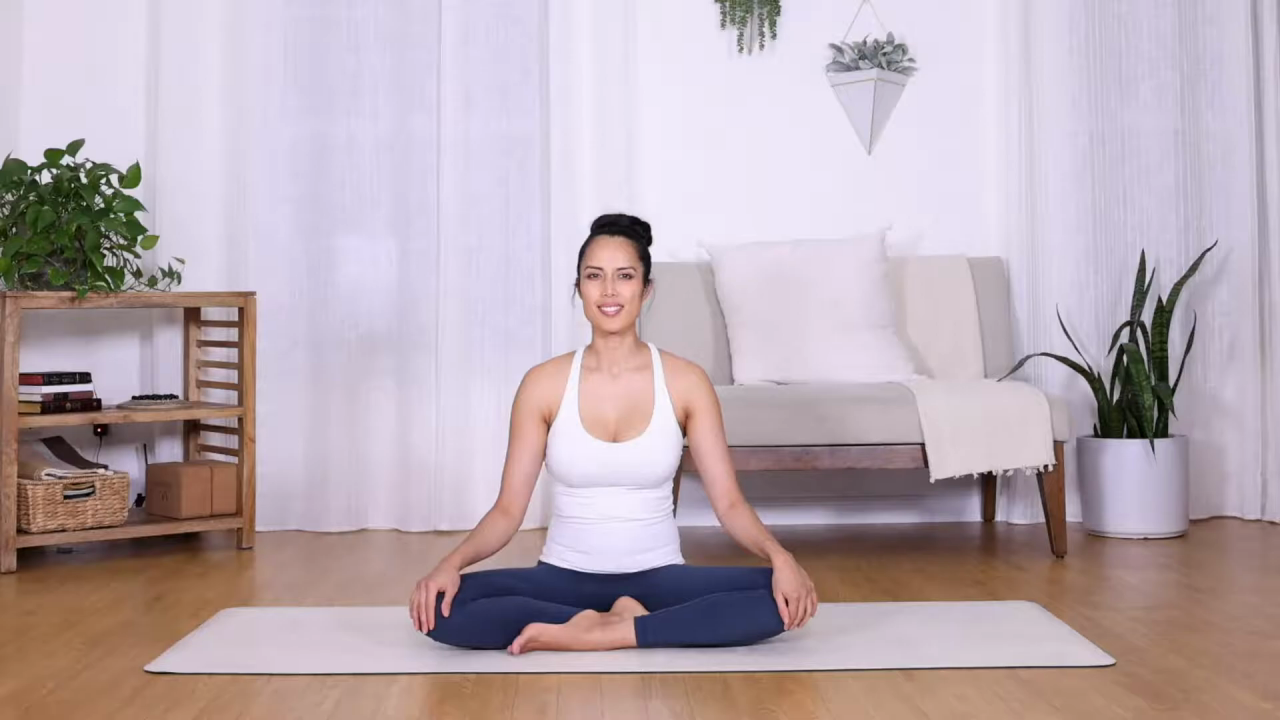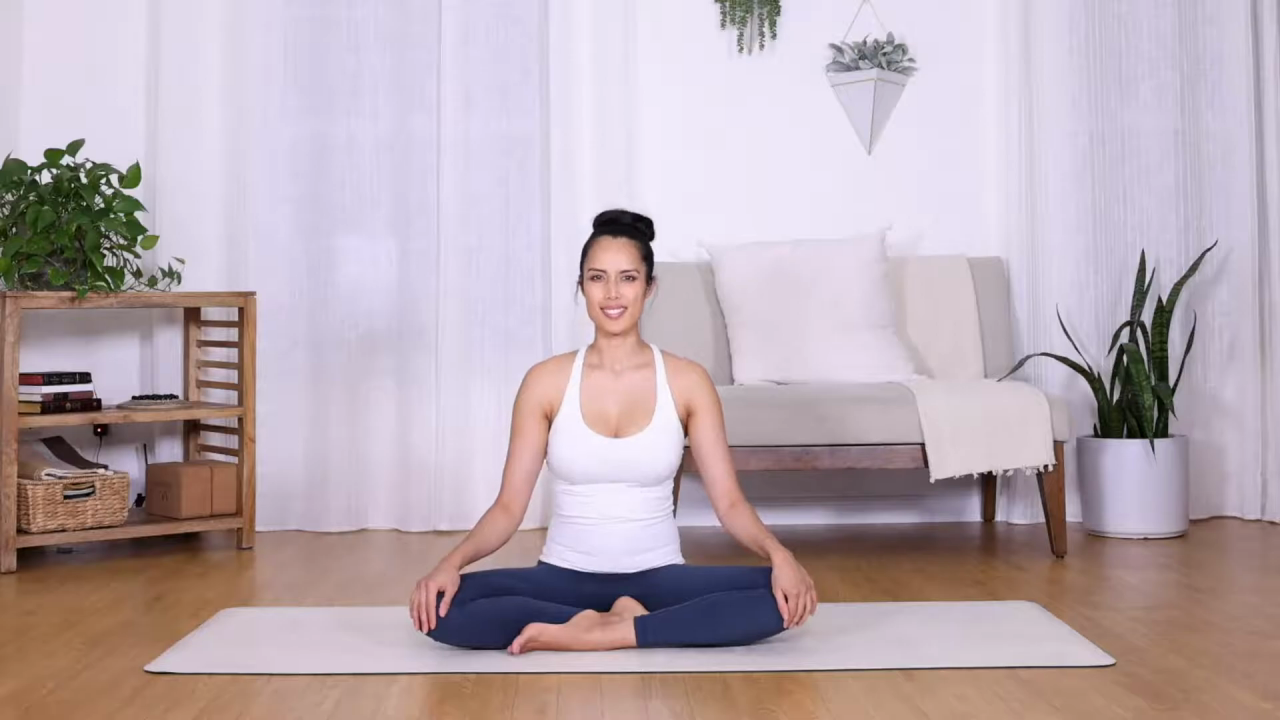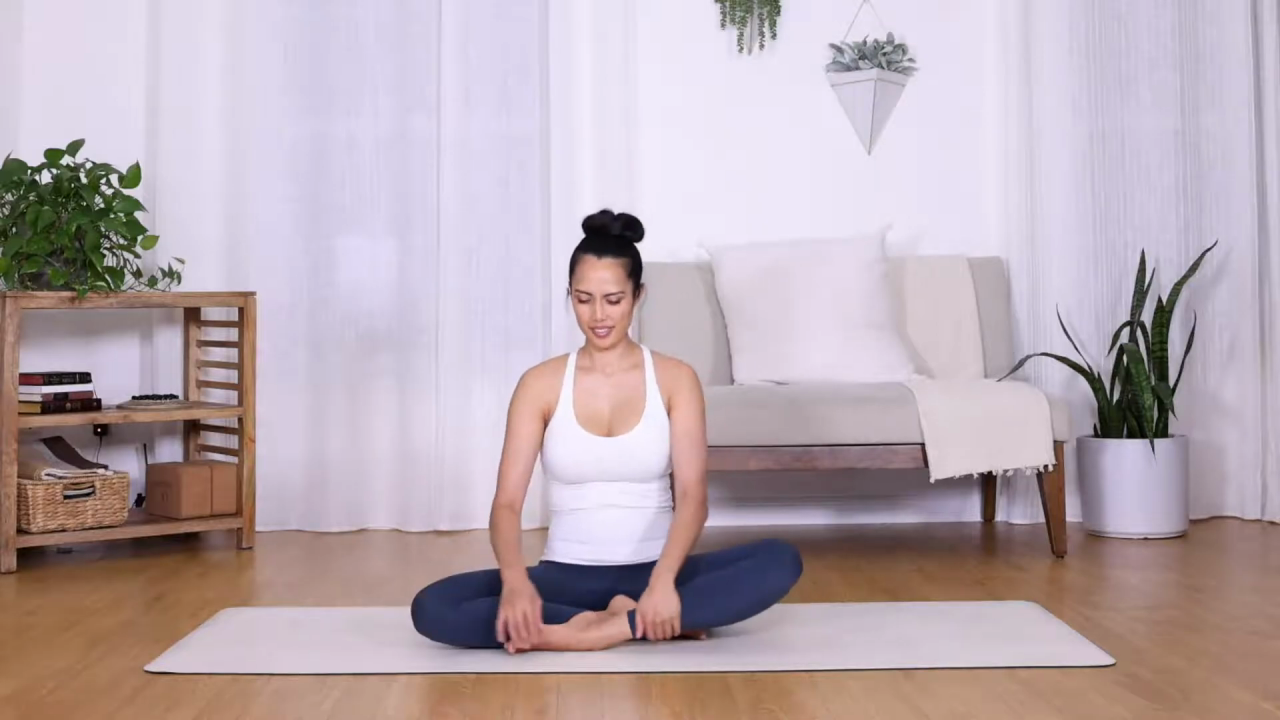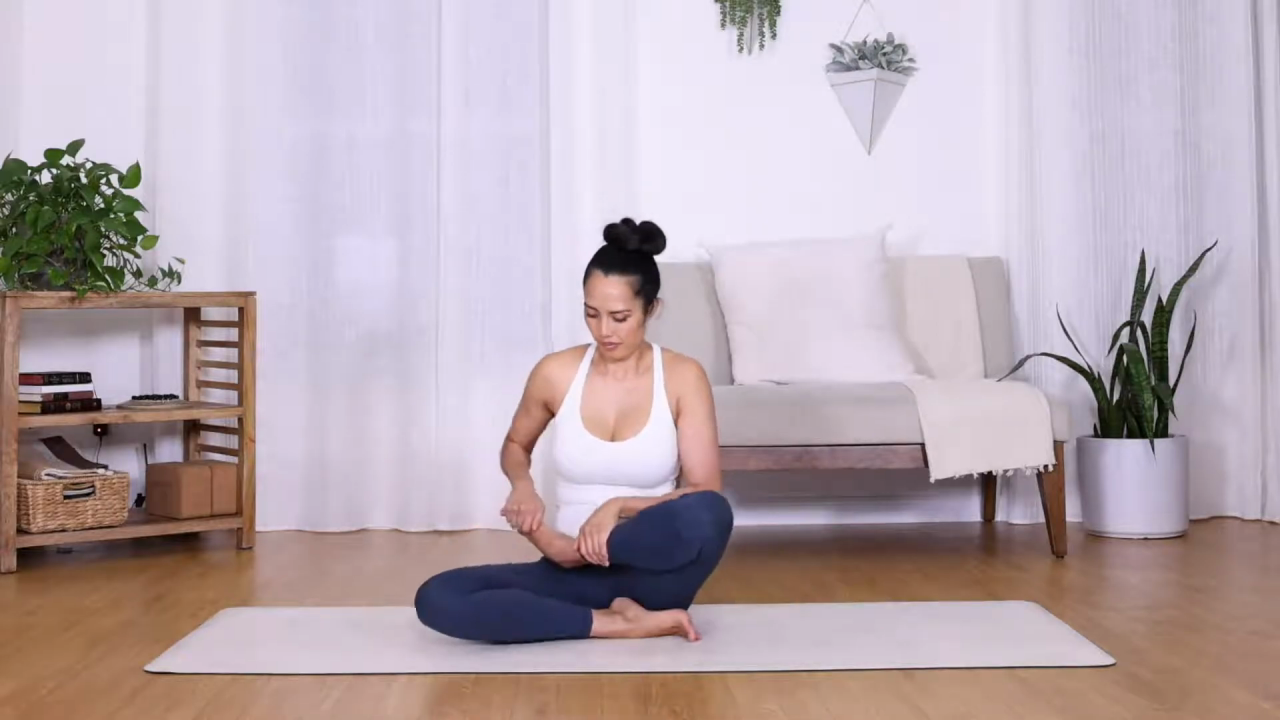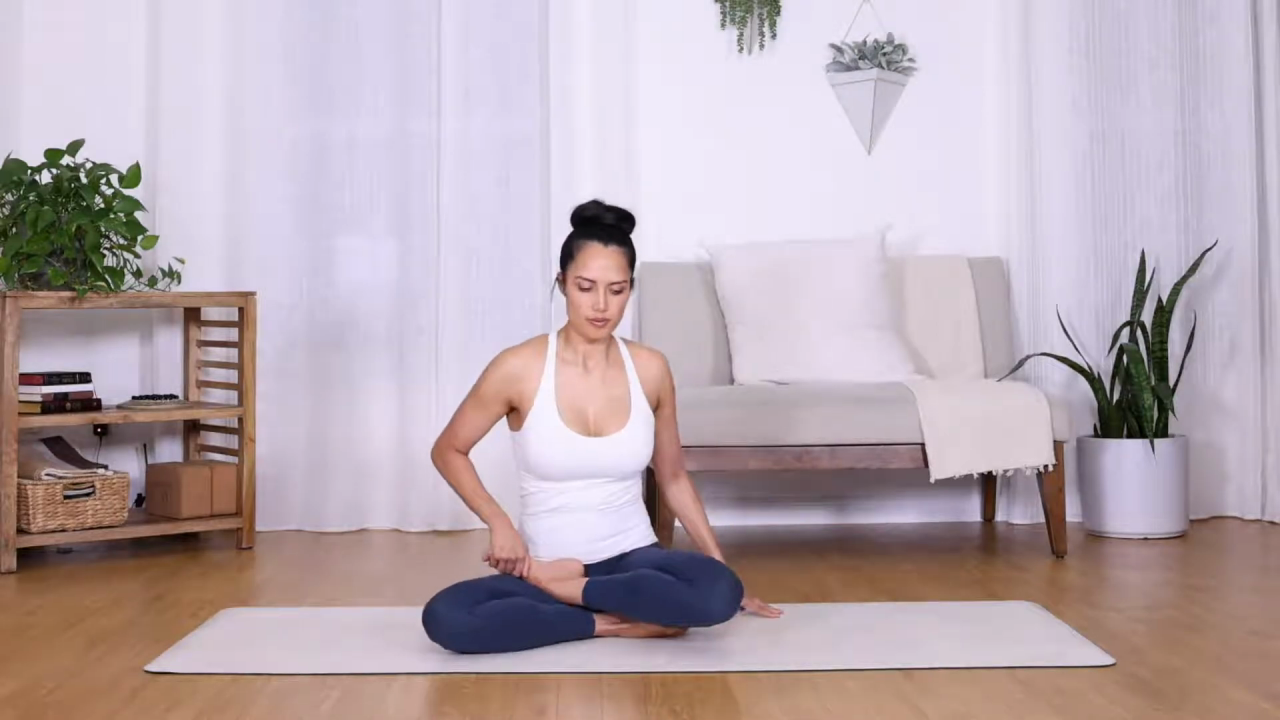
dt=1s
person 1, frame 1
left shoulder: (686, 381)
right shoulder: (544, 383)
left elbow: (729, 502)
right elbow: (508, 509)
left wrist: (780, 557)
right wrist: (450, 564)
left hip: (657, 576)
right hip: (566, 576)
left knee: (784, 598)
right knee: (439, 607)
left ankle: (602, 633)
right ankle: (620, 621)
person 1, frame 2
left shoulder: (687, 381)
right shoulder: (546, 381)
left elbow: (729, 501)
right elbow: (509, 506)
left wrist: (779, 555)
right wrist: (451, 563)
left hip: (657, 577)
right hip: (566, 576)
left knee: (783, 596)
right knee: (439, 608)
left ankle: (601, 632)
right ankle: (623, 622)
person 1, frame 3
left shoulder: (675, 379)
right shoulder: (540, 384)
left elbow: (692, 496)
right elbow: (507, 501)
left wrist: (662, 580)
right wrist: (514, 580)
left hip: (655, 573)
right hip: (567, 575)
left knee: (780, 562)
right knee: (431, 608)
left ankle: (606, 629)
right ankle: (634, 624)
person 1, frame 4
left shoulder: (684, 378)
right shoulder: (555, 373)
left elbow: (706, 493)
right elbow: (515, 446)
left wrist: (620, 506)
right wrist: (523, 487)
left hip: (651, 575)
right hip: (569, 573)
left knee: (706, 514)
right knee: (436, 600)
right ankle: (617, 623)
person 1, frame 5
left shoulder: (650, 369)
right shoulder: (518, 368)
left elbow: (673, 477)
right elbow: (447, 451)
left wrist: (721, 566)
right wrist: (499, 523)
left hip: (633, 558)
right hip: (547, 566)
left knee: (718, 594)
right knee: (445, 620)
left ankle: (566, 591)
right ankle: (615, 621)
